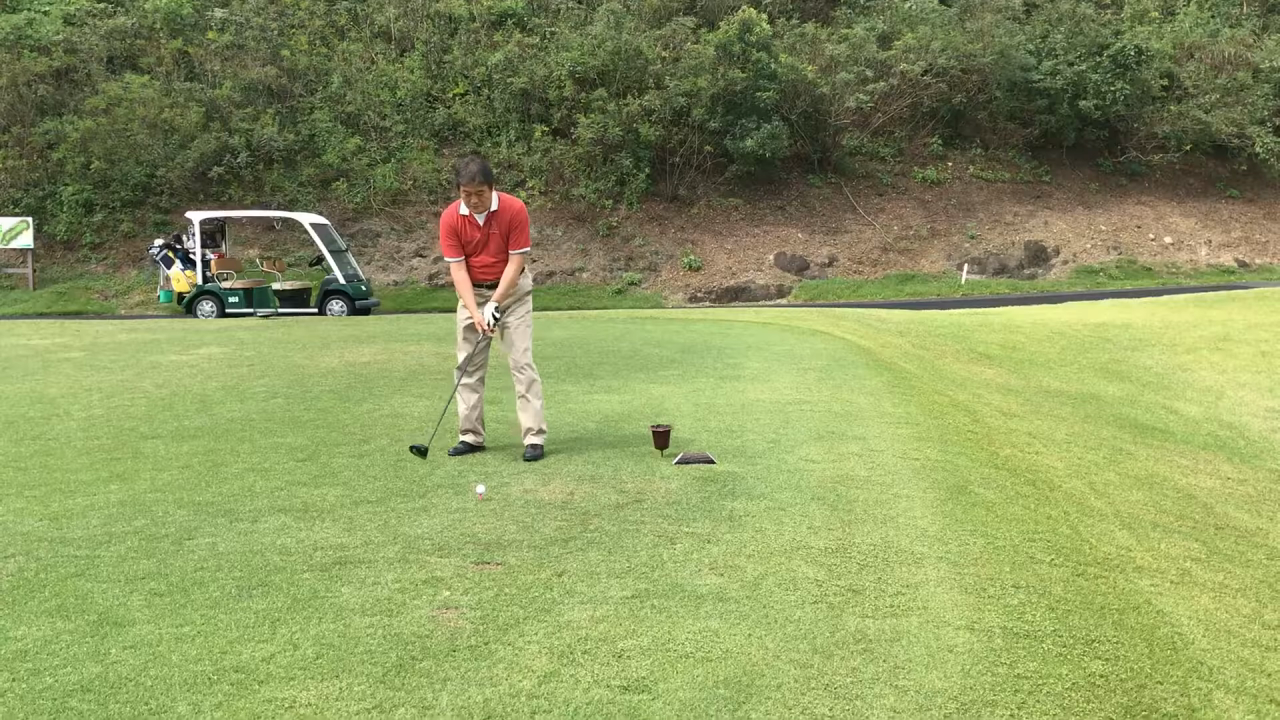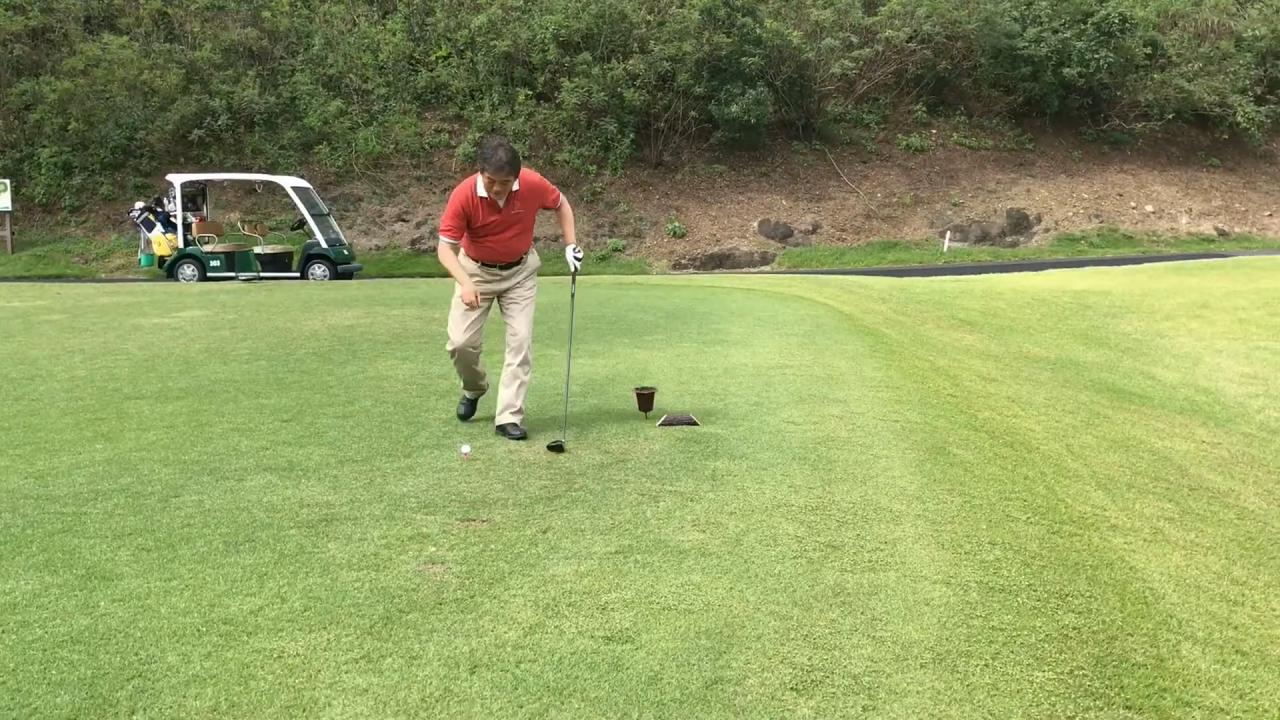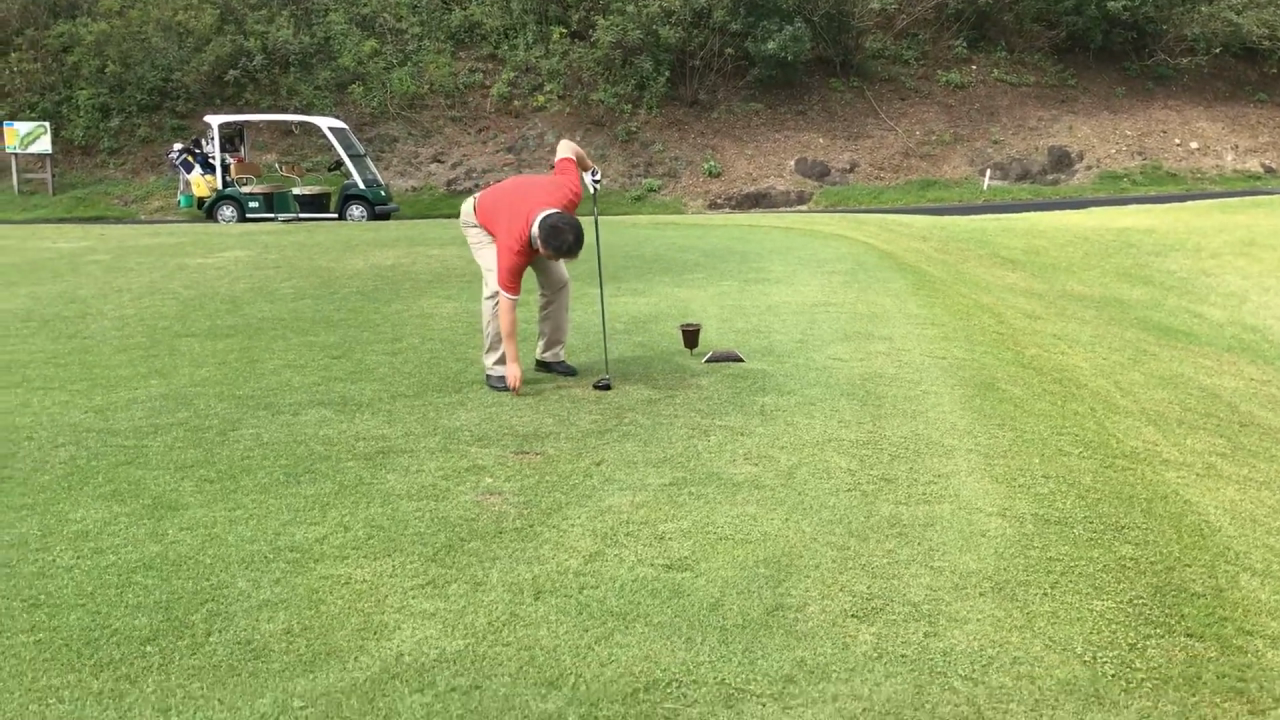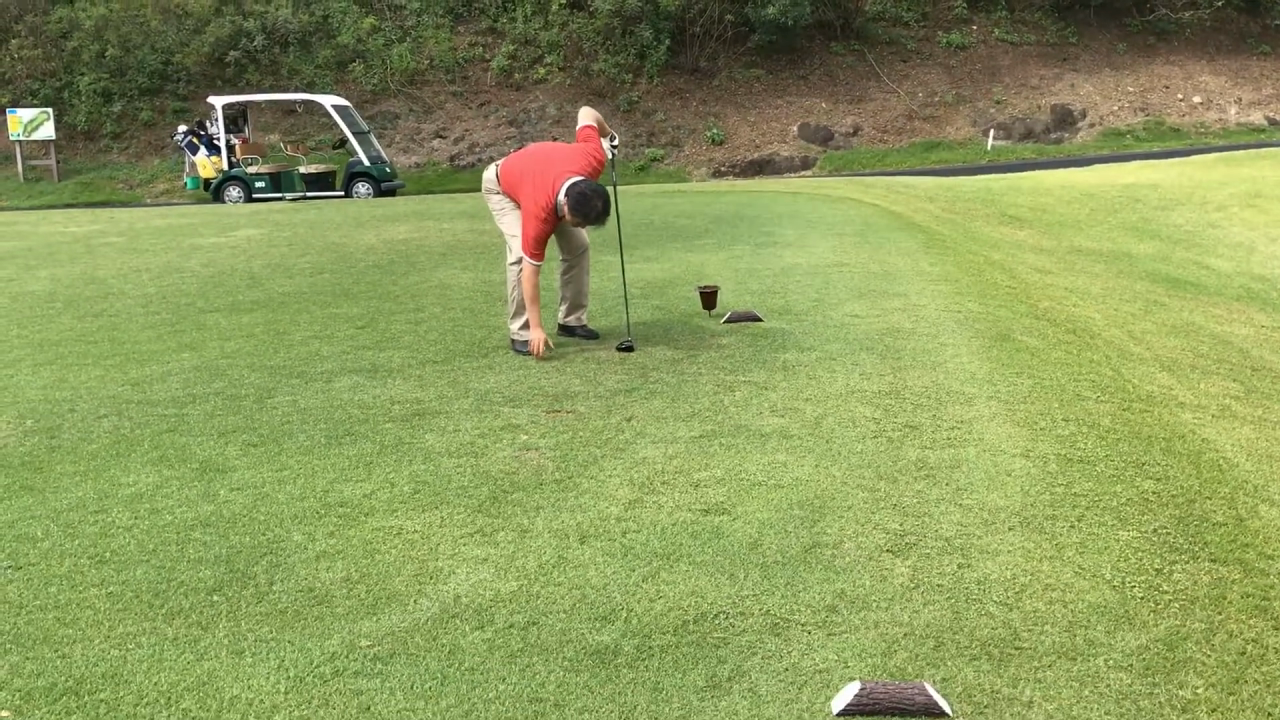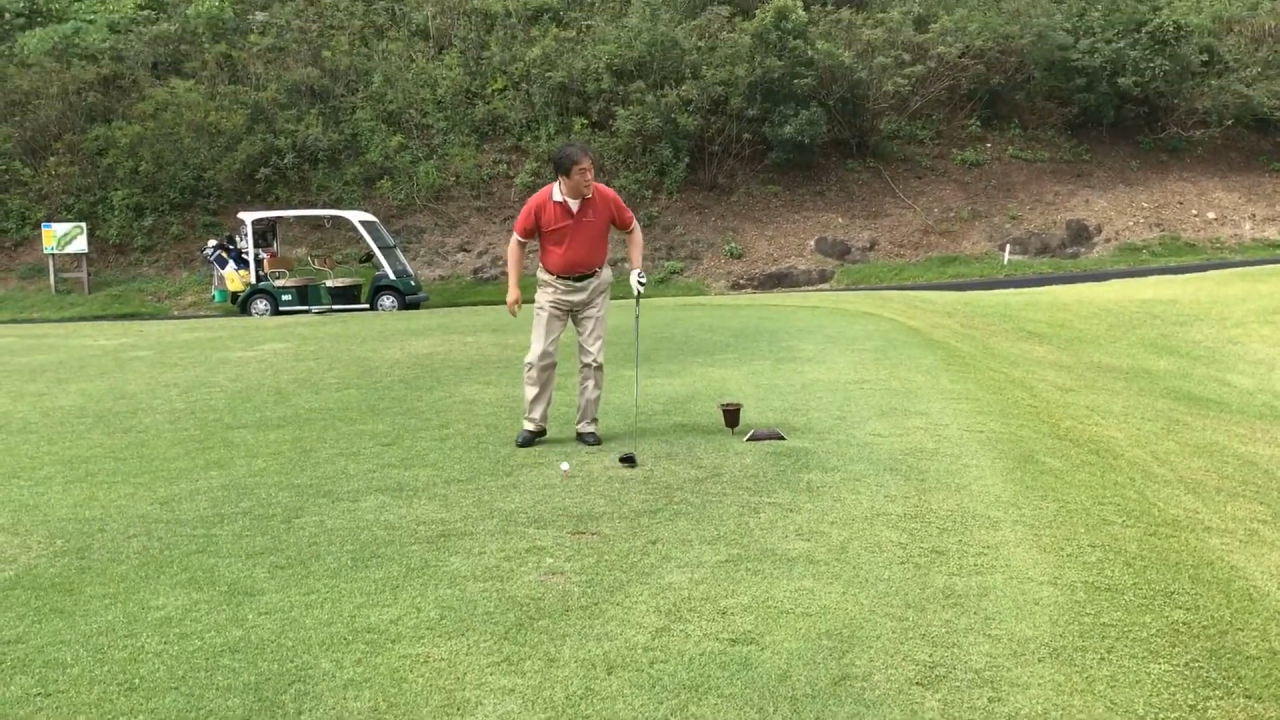
dt=1s
person 1, frame 1
left shoulder: (514, 209)
right shoulder: (450, 218)
left elbow: (516, 261)
right elbow: (458, 268)
left wrist: (495, 302)
right wrist: (475, 311)
left hip: (512, 291)
right hip: (472, 293)
left knee: (522, 362)
right knee: (468, 365)
left ankle: (534, 437)
right ankle: (471, 435)
person 1, frame 2
left shoulder: (534, 184)
right shoulder: (463, 194)
left elbow: (561, 205)
right elbow: (445, 248)
left wrist: (571, 244)
right wrist: (464, 283)
left hip: (520, 271)
right hip: (477, 271)
left knee: (519, 341)
right knee: (461, 342)
left ankle: (509, 417)
right ankle: (473, 387)
person 1, frame 3
left shoulder: (570, 193)
right shoulder: (515, 246)
left elbow: (566, 146)
right elbow: (507, 305)
left wrist: (590, 169)
right wrist: (513, 363)
left hip: (522, 208)
right hip: (479, 219)
left knee: (558, 281)
right knee: (496, 288)
left ankle: (550, 356)
right ankle: (496, 367)
person 1, frame 4
left shoulder: (594, 161)
right shoulder: (540, 212)
left elbow: (586, 113)
right elbow: (530, 270)
left wrist: (608, 135)
right wrist: (537, 327)
left hip: (544, 174)
right hip: (502, 187)
left knee: (578, 246)
right knee: (521, 254)
left ankle: (572, 320)
right ankle: (521, 332)
person 1, frame 5
left shoulder: (606, 198)
right shoulder: (539, 203)
left elbow: (632, 229)
right elbow: (517, 242)
left wrist: (635, 269)
right wrist: (513, 286)
left hip: (593, 286)
right hip: (552, 286)
left knee: (593, 358)
right knee: (540, 356)
left ankle: (586, 425)
right ankle: (533, 423)
